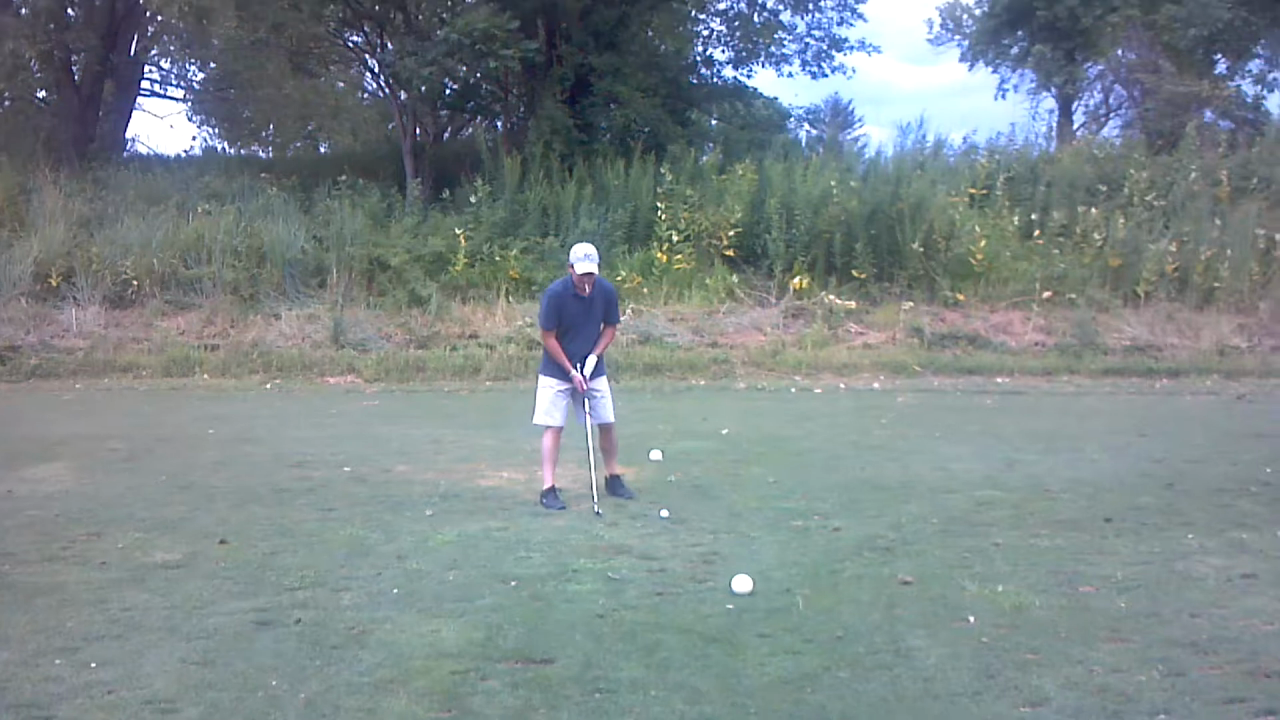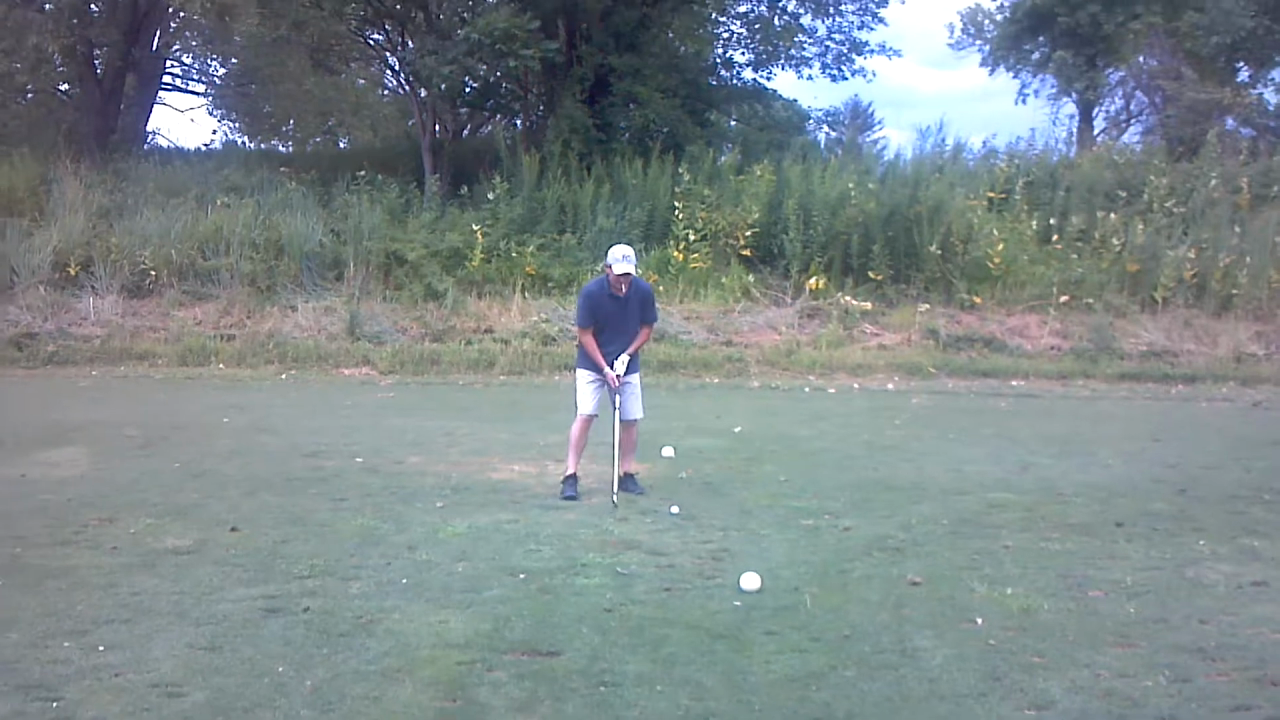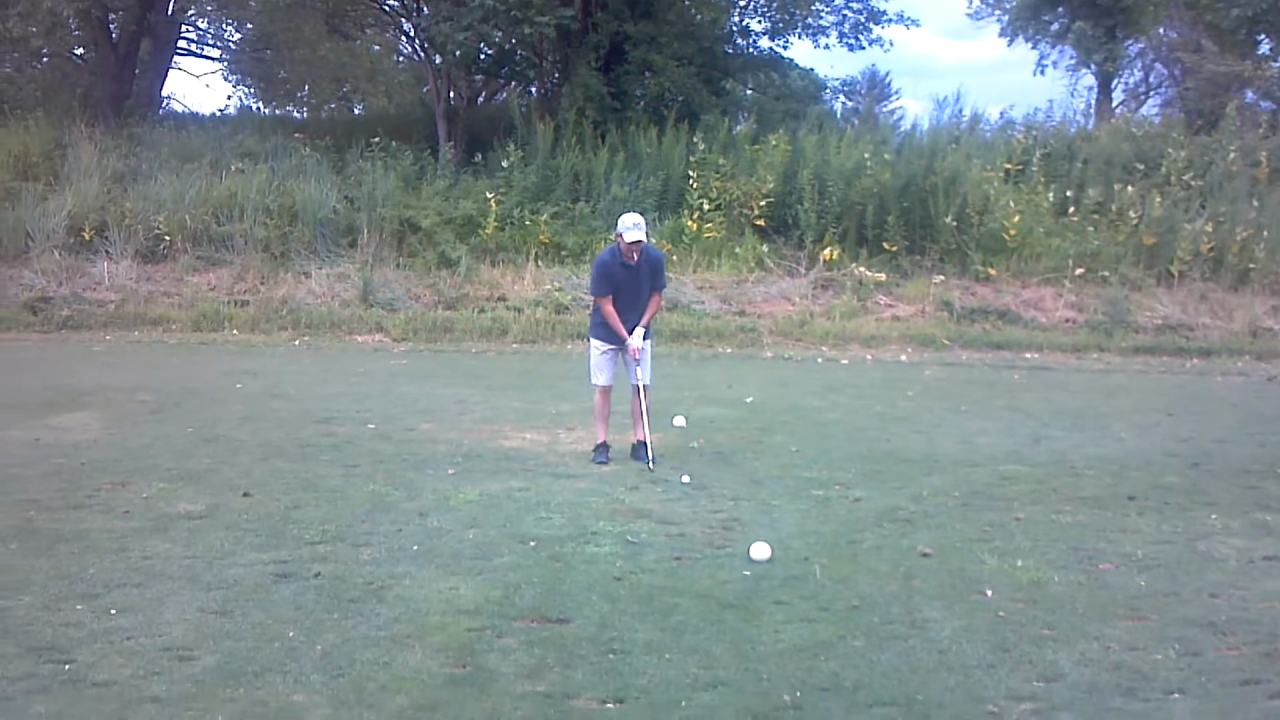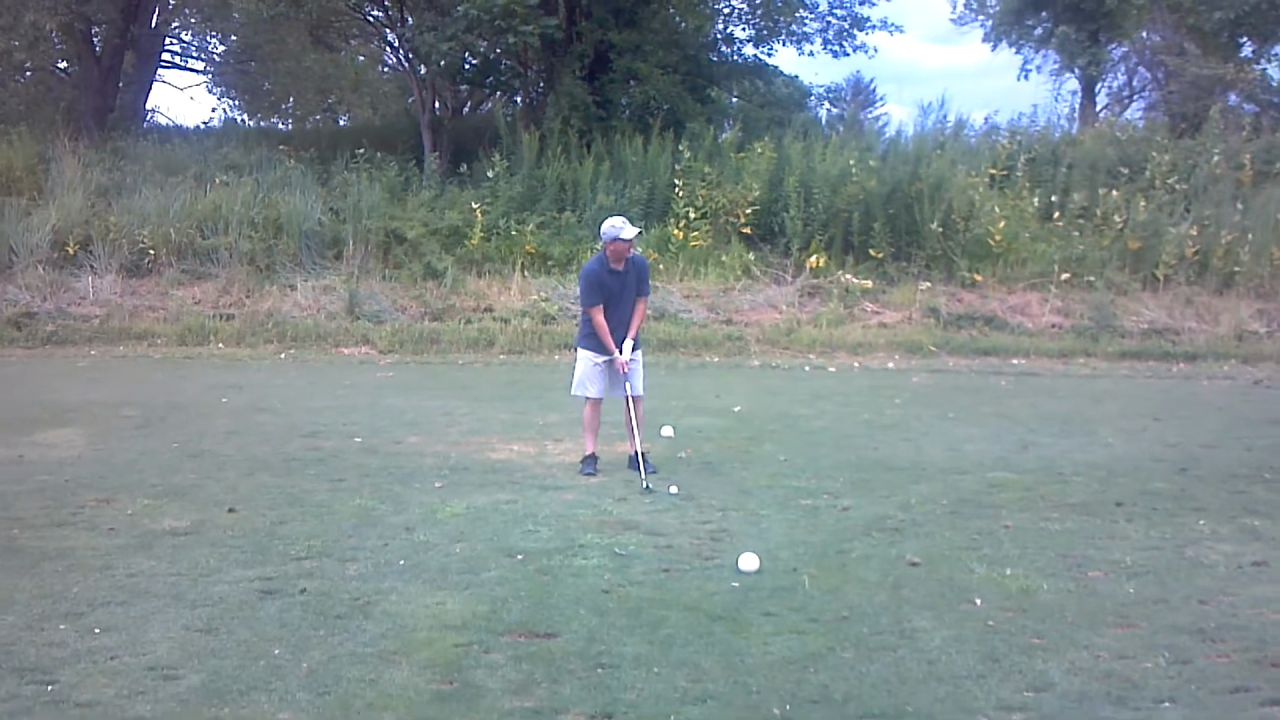
dt=0.3s
person 1, frame 1
left shoulder: (607, 291)
right shoulder: (555, 293)
left elbow: (610, 327)
right elbow: (548, 338)
left wrist: (594, 357)
right wrist: (571, 371)
left hip: (593, 370)
right hip: (557, 372)
left knee: (607, 424)
right knee: (554, 427)
left ankle: (613, 478)
right ankle: (548, 489)
person 1, frame 2
left shoulder: (643, 291)
right shoulder: (590, 292)
left elbow: (646, 328)
right elbow: (585, 335)
left wrist: (626, 356)
right wrist: (605, 368)
left hip: (627, 365)
right hip: (591, 365)
left knee: (629, 420)
right knee: (585, 416)
left ankle: (627, 475)
right ankle: (570, 476)
person 1, frame 3
left shoulder: (655, 258)
right shoulder: (604, 261)
left elbow: (656, 296)
right elbow: (605, 305)
left wrist: (640, 329)
right wrist: (626, 339)
left hip: (639, 332)
right hip: (606, 333)
left knee: (641, 386)
right knee: (603, 387)
left ankle: (639, 443)
right ankle: (601, 444)
person 1, frame 4
left shoulder: (640, 264)
right shoulder: (592, 271)
left elbow: (641, 303)
right elbow: (597, 315)
left wrist: (629, 340)
right wrist: (614, 353)
left hip: (628, 343)
right hip: (595, 345)
left knee: (635, 397)
right knee: (593, 399)
left ankle: (636, 453)
right ankle: (589, 455)
